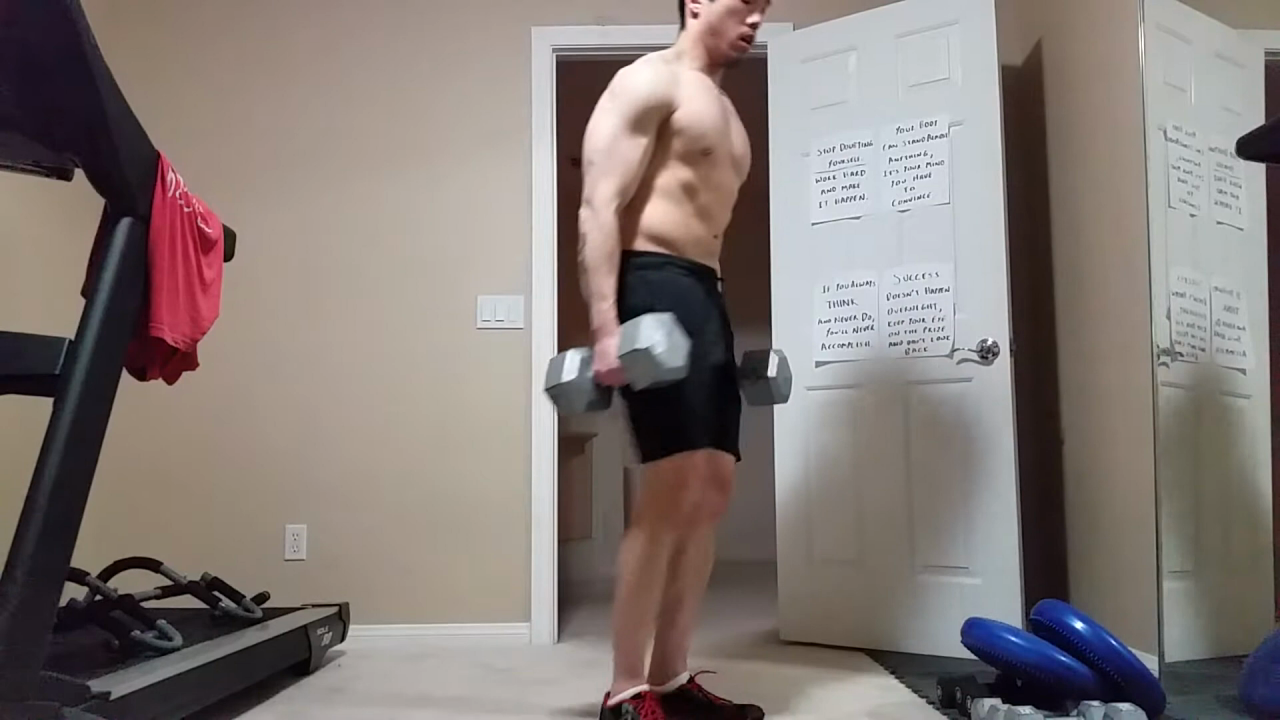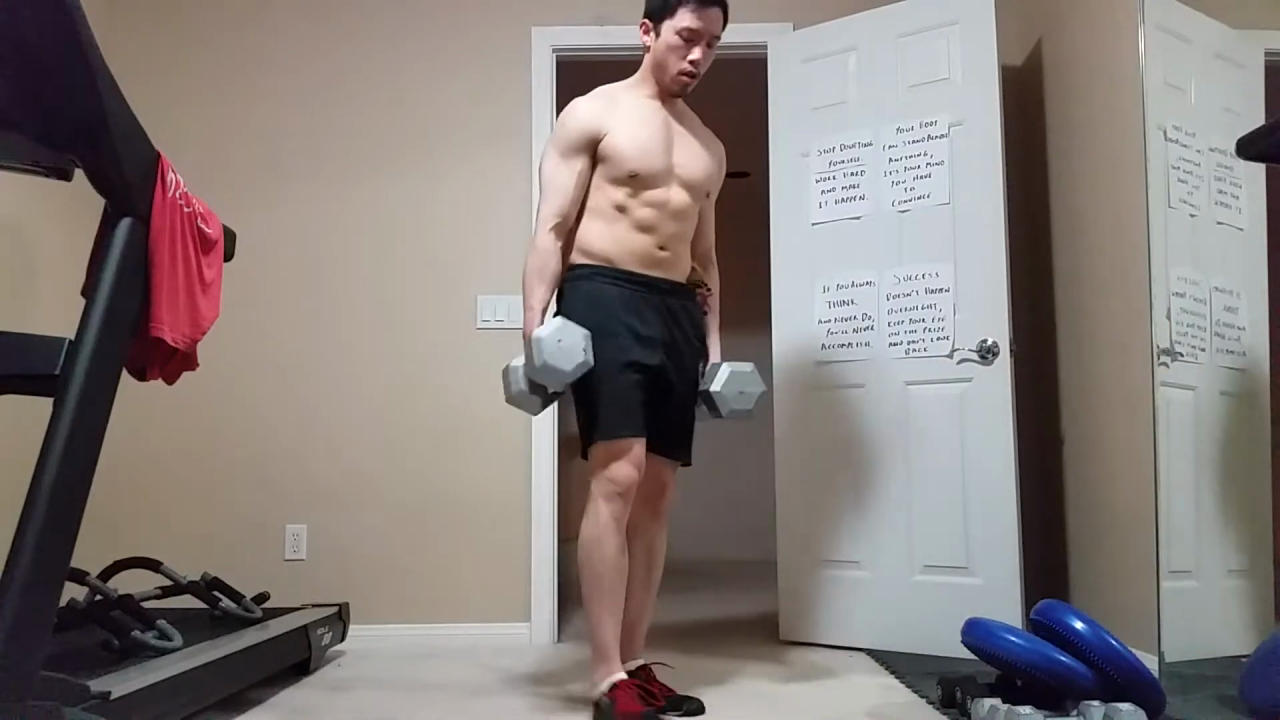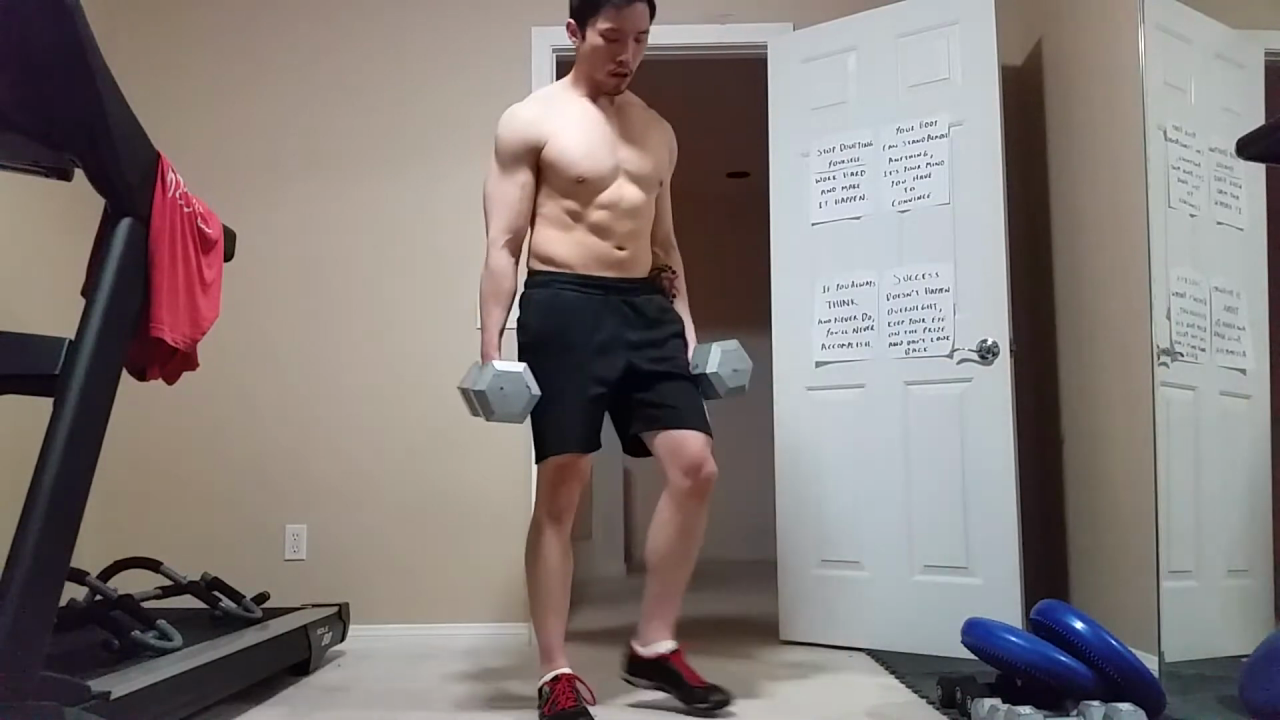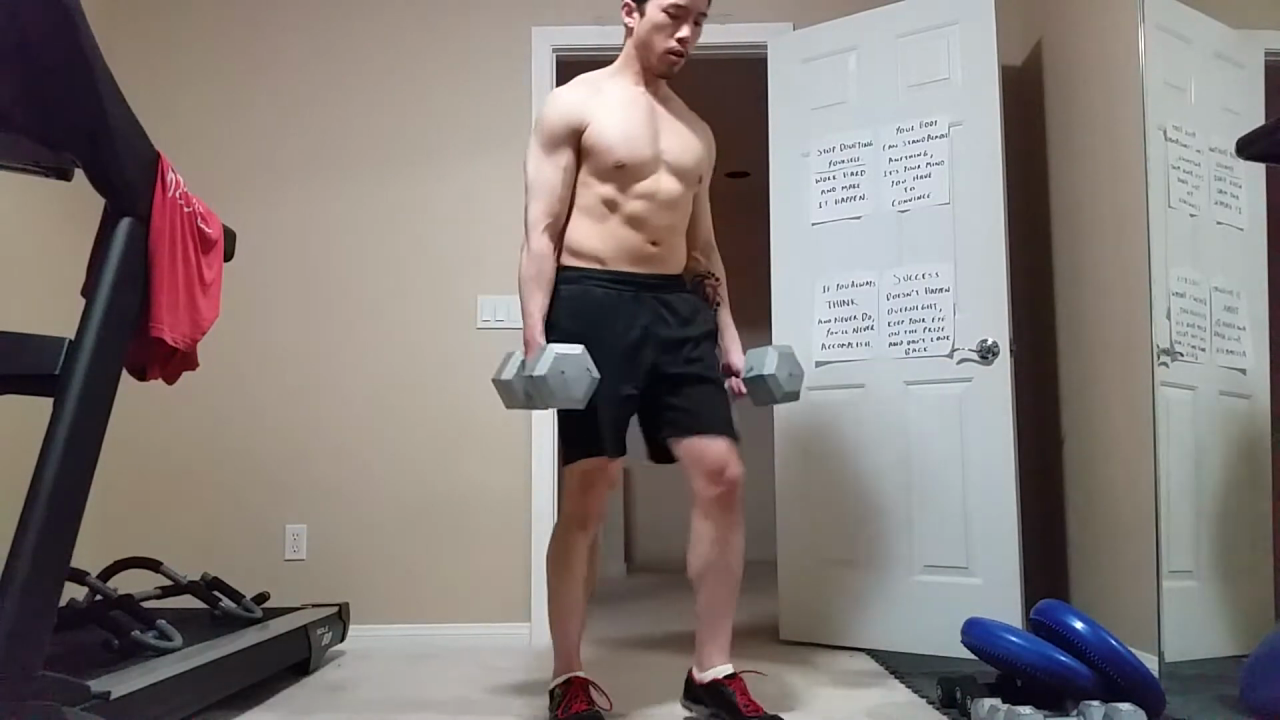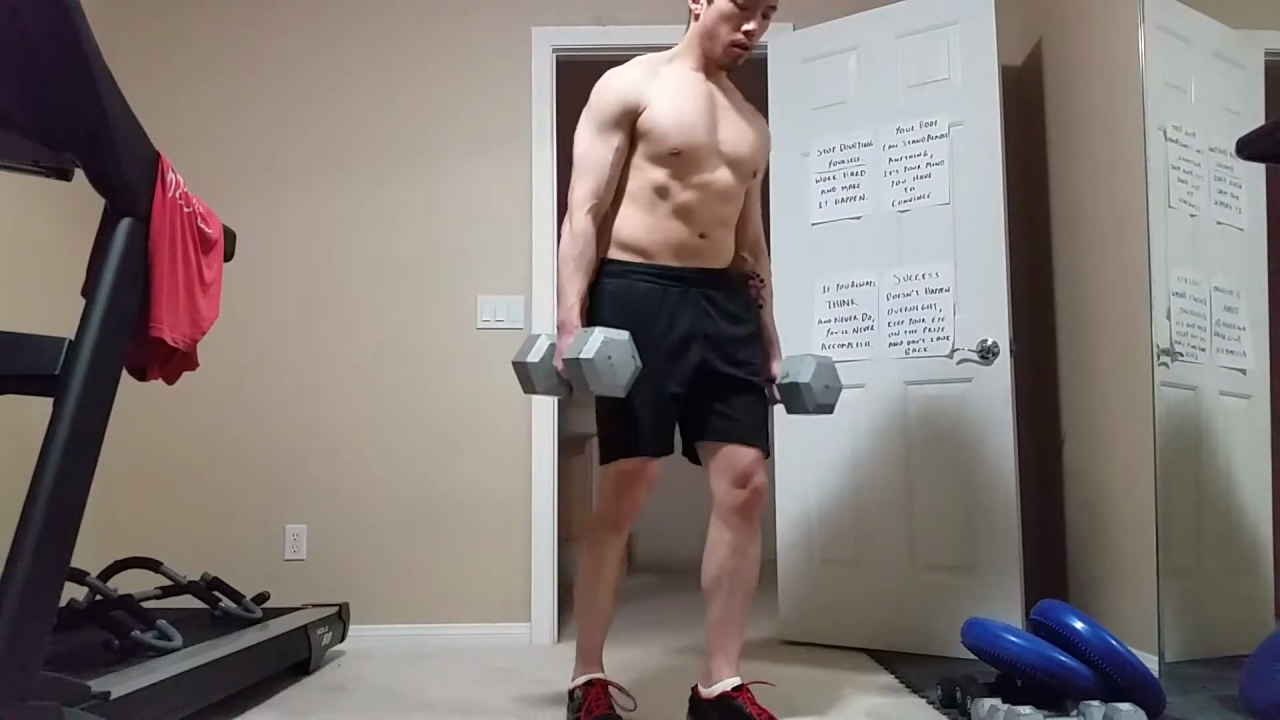
dt=0.7s
person 1, frame 1
left shoulder: (723, 108)
right shoulder: (649, 83)
right elbow: (599, 210)
left wrist: (725, 327)
right wrist: (606, 326)
left hip: (703, 297)
right hip: (655, 289)
left knee: (711, 490)
right knee: (668, 492)
person 1, frame 2
left shoulder: (709, 148)
right shoulder: (592, 114)
right elbow: (550, 231)
left wrist: (712, 339)
right wrist: (534, 327)
left hip: (676, 312)
right hip: (604, 298)
left knee: (655, 493)
right knee: (616, 479)
person 1, frame 3
left shoulder: (658, 134)
right shoulder: (532, 121)
right elbow: (503, 245)
left wrist: (688, 326)
right wrist: (490, 346)
left hip: (643, 310)
right hip: (564, 307)
left knee: (693, 468)
right knee: (559, 495)
left ankle: (655, 645)
person 1, frame 4
left shoulder: (697, 132)
right shoulder: (574, 105)
right elbow: (542, 231)
left wrist: (728, 336)
right wrist: (534, 331)
left hip: (678, 308)
right hip: (593, 302)
left knee: (721, 477)
right knee: (588, 493)
person 1, frame 5
left shoulder: (751, 123)
right shoulder: (630, 86)
right elbow: (584, 211)
left wrist: (770, 339)
right wrist: (571, 315)
left hip: (724, 306)
right hip: (637, 296)
left knee: (743, 487)
right knee: (623, 490)
